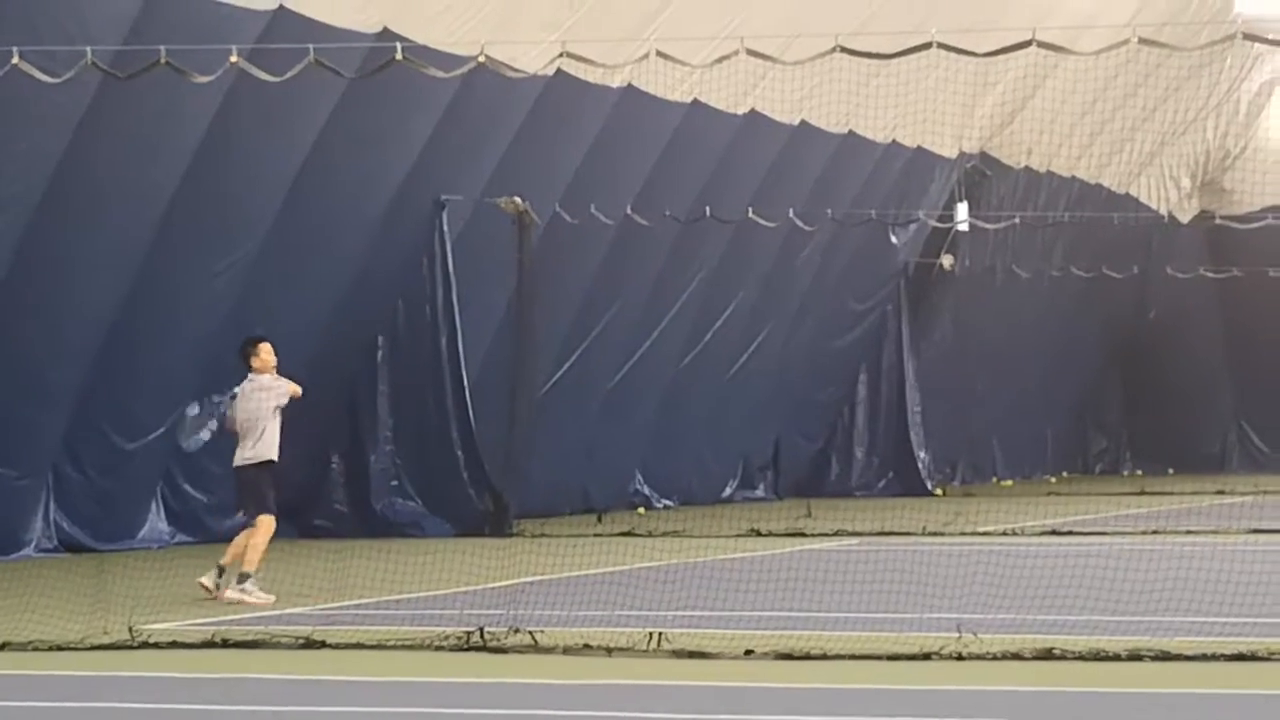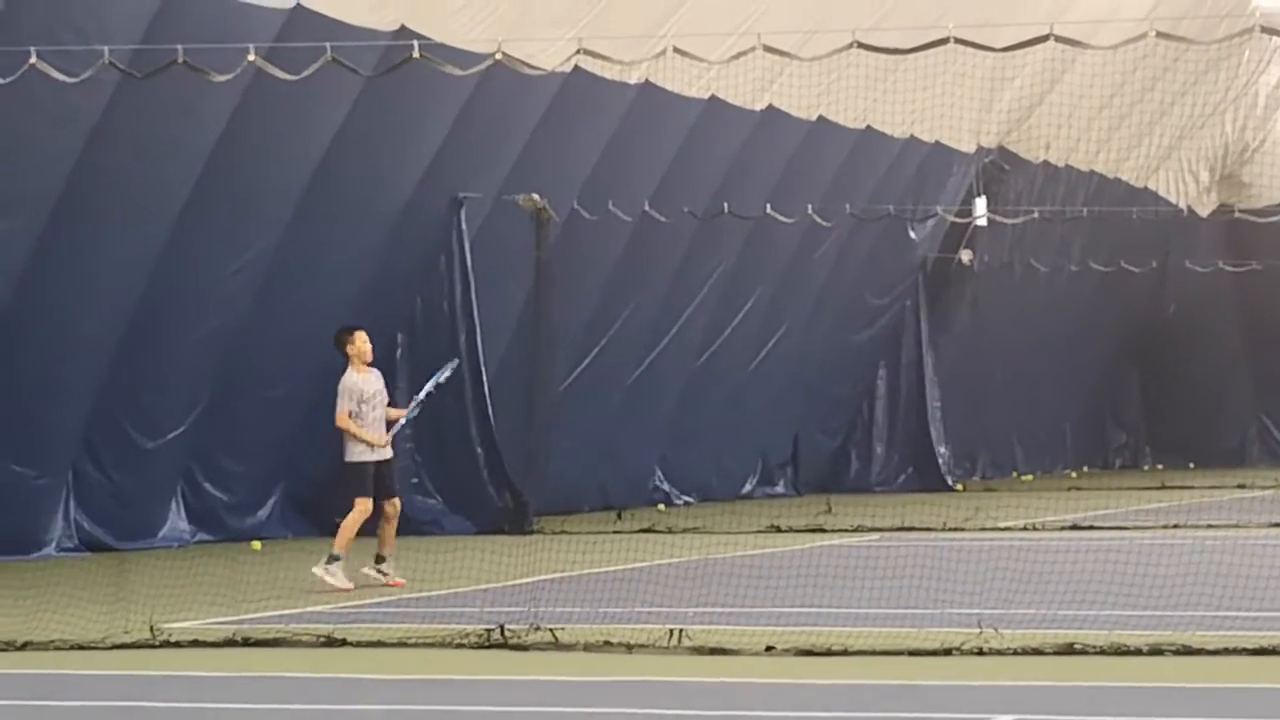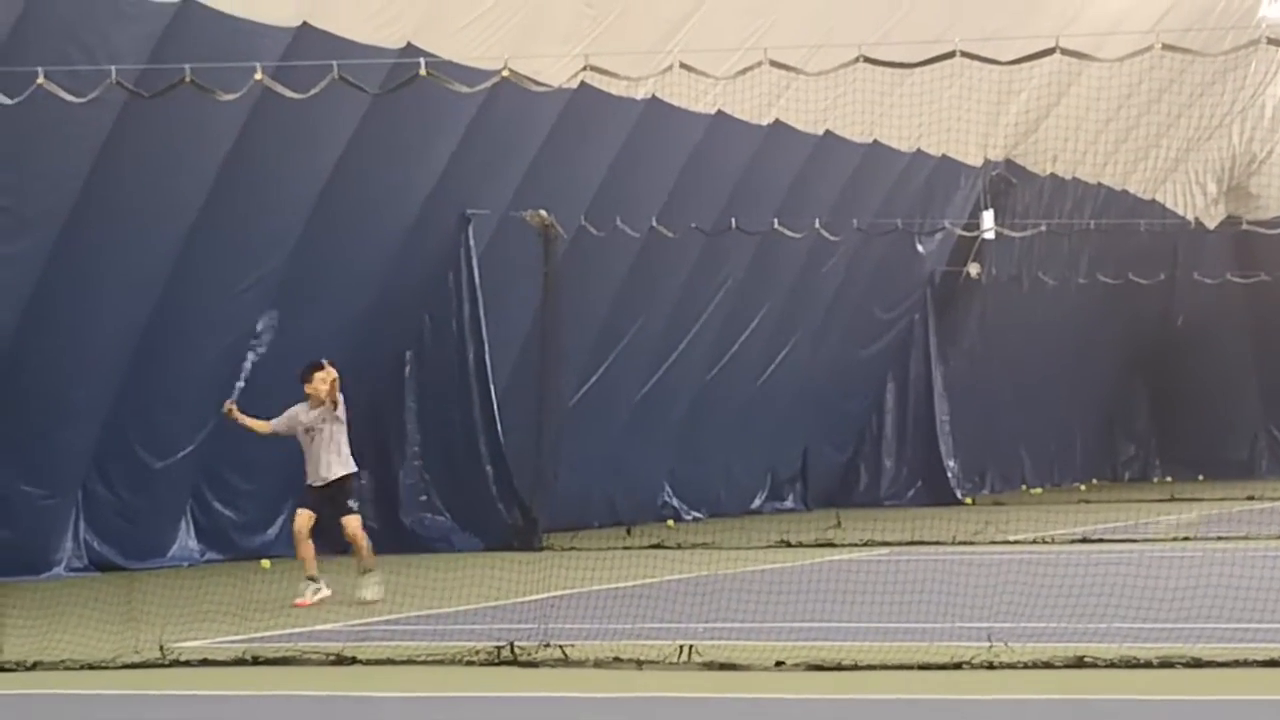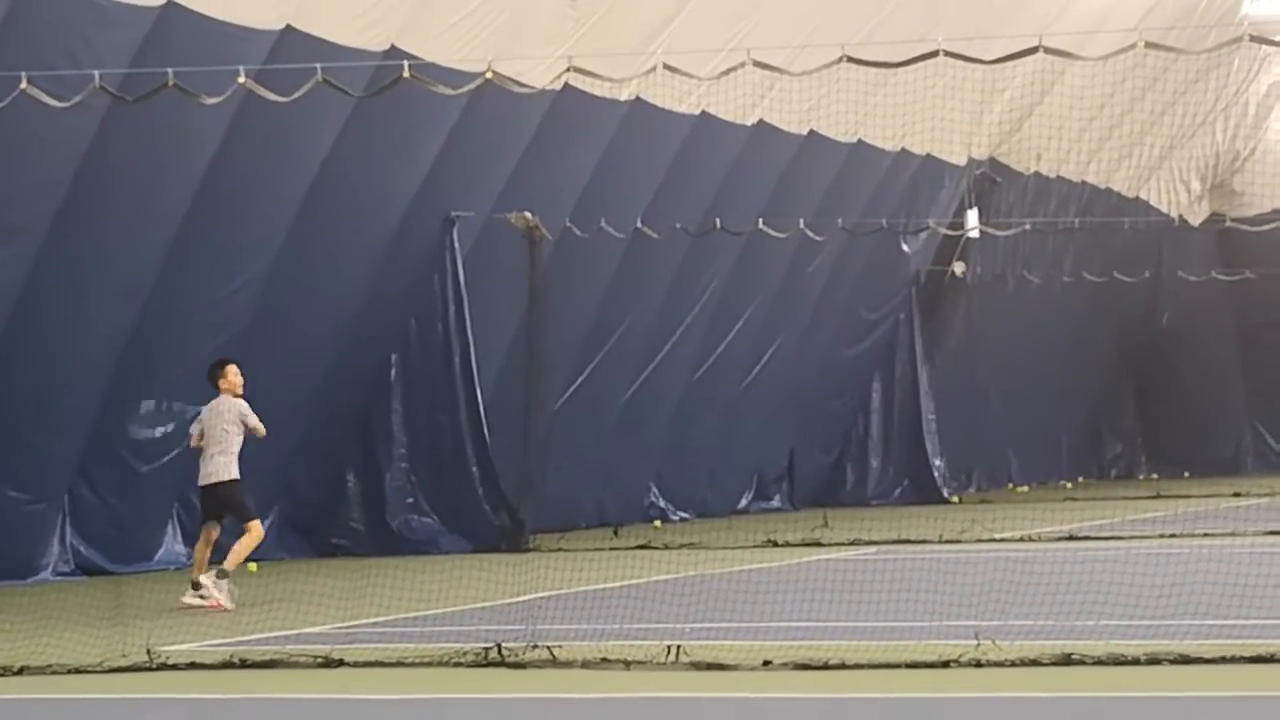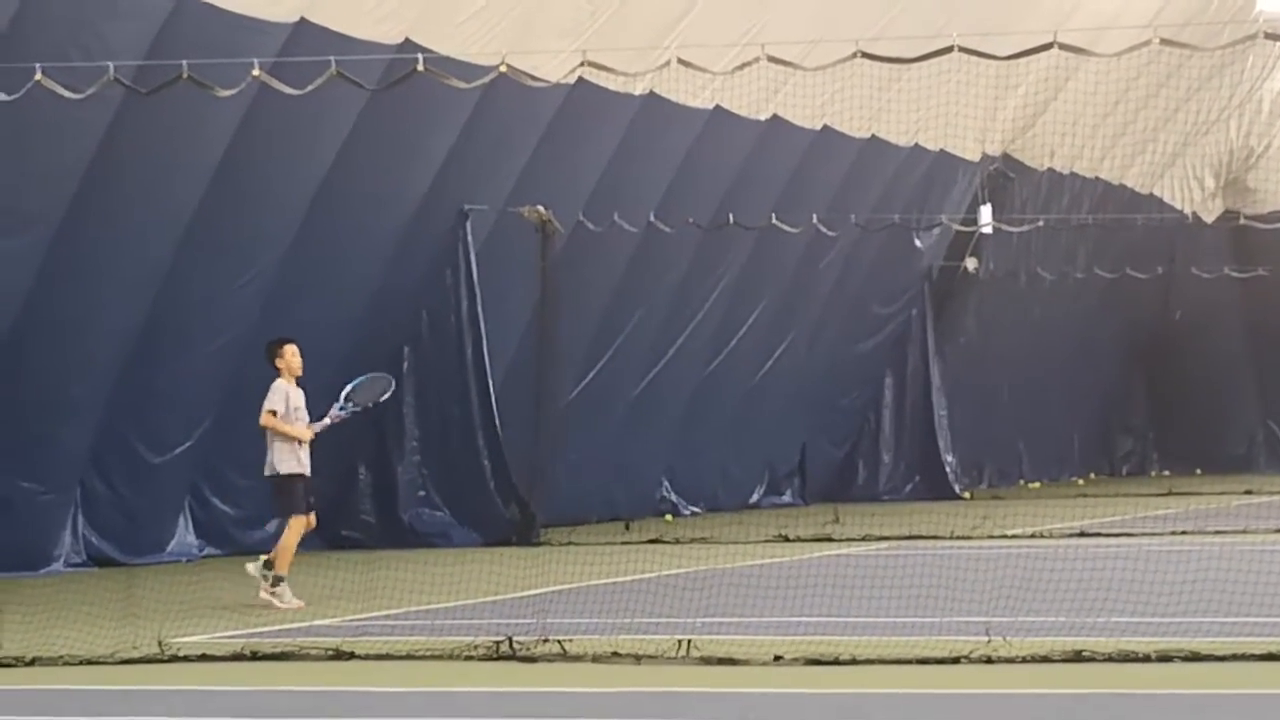
dt=1s
person 1, frame 1
left shoulder: (241, 393)
right shoulder: (269, 383)
left elbow: (232, 426)
right elbow: (296, 391)
left hip: (248, 465)
right hip: (257, 465)
left knee: (256, 528)
right knee: (266, 524)
left ankle: (216, 575)
right ankle: (244, 584)
person 1, frame 2
left shoulder: (375, 376)
right shoulder: (349, 382)
right elbow: (341, 421)
left wrist: (404, 413)
right wrist: (370, 438)
left hip: (381, 455)
right hip: (360, 458)
left knee: (392, 510)
right knee: (363, 509)
left ankle: (379, 565)
right ankle: (331, 564)
person 1, frame 3
left shoulder: (335, 403)
right shoulder: (297, 413)
left elbow: (333, 392)
right elbow: (267, 427)
left wrist: (334, 378)
right wrist: (238, 416)
left hip: (343, 476)
right hip: (316, 481)
left knee: (352, 530)
right knee: (300, 528)
left ankle: (368, 575)
right ankle: (315, 584)
person 1, frame 4
left shoulder: (207, 410)
right shoulder: (238, 405)
left elbow: (194, 442)
right elbow: (260, 432)
right wrist: (246, 427)
left hip: (206, 479)
right hip: (225, 478)
left knee: (209, 534)
right knee: (255, 531)
left ankle: (196, 589)
right ankle: (220, 577)
person 1, frame 5
left shoulder: (297, 391)
right shoulder: (279, 388)
right elbow: (265, 419)
left wrist: (322, 423)
right wrist: (296, 432)
left hip: (299, 467)
right hip: (284, 468)
left knee: (309, 522)
right knee: (296, 523)
left ankle: (266, 565)
right ankle: (278, 587)
